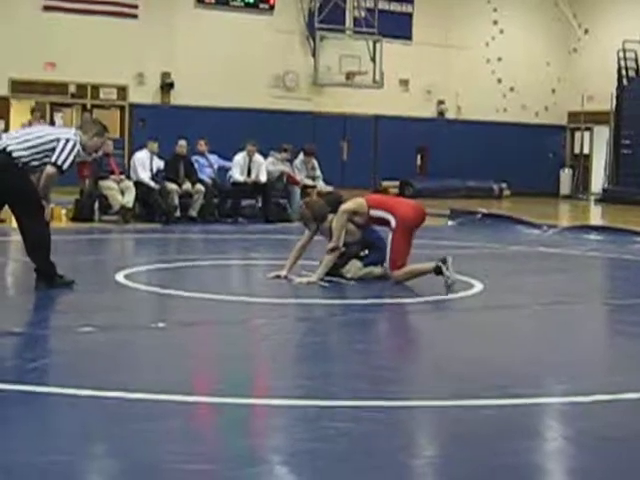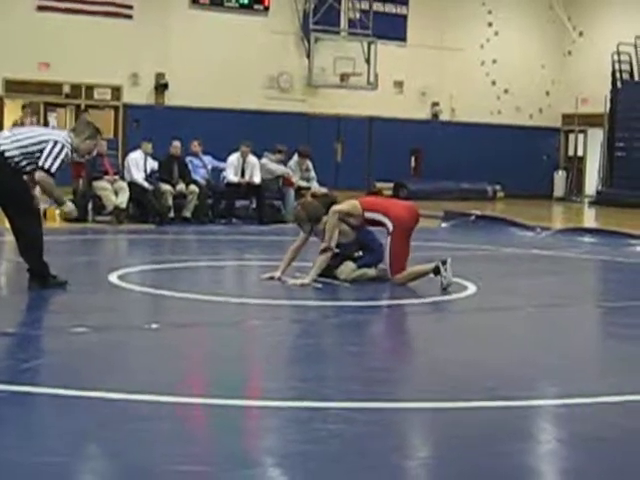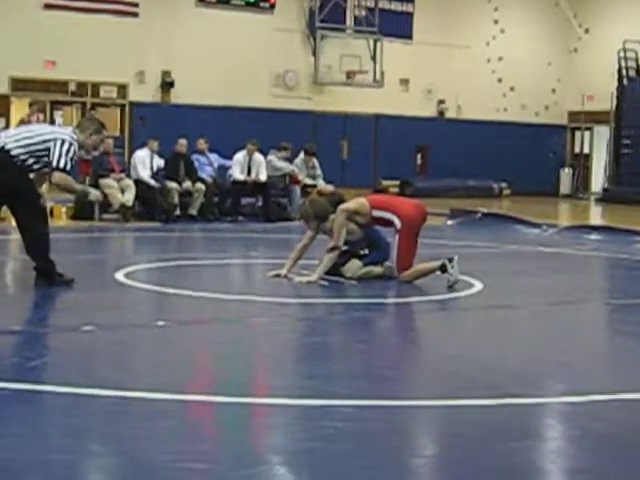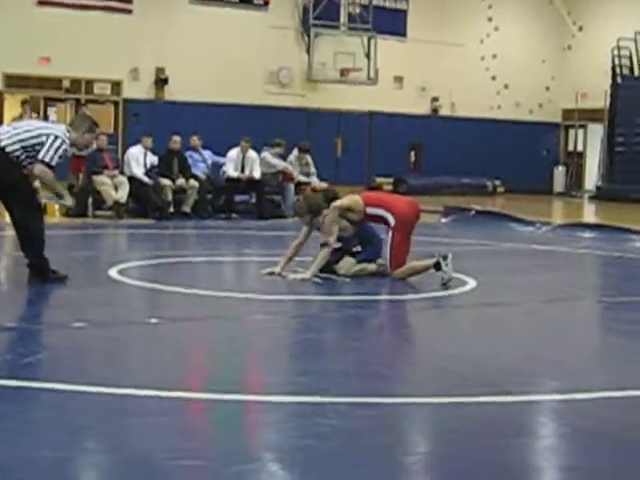
dt=0.4s
person 1, frame 1
left shoulder: (345, 210)
right shoulder: (356, 204)
left elbow: (335, 248)
left wrist: (316, 277)
left hip: (404, 217)
right hip: (415, 209)
left knee: (397, 275)
left ankle: (438, 267)
person 1, frame 2
left shoulder: (335, 213)
right shoulder: (340, 210)
left elbow: (327, 249)
left wrist: (309, 278)
left hip: (400, 219)
right hip: (409, 210)
left knee: (398, 278)
left ankle: (437, 268)
person 1, frame 3
left shoulder: (342, 212)
right shoulder: (333, 216)
left elbow: (335, 248)
left wrist: (315, 276)
left hip: (407, 217)
left knee: (403, 276)
left ankle: (443, 265)
person 1, frame 4
left shoulder: (336, 208)
left elbow: (328, 244)
left wrist: (310, 273)
left hip: (401, 215)
right hip: (409, 206)
left knee: (396, 273)
left ankle: (436, 263)
person 2, frame 1
left shoulder: (64, 137)
right shoulder: (72, 142)
right elbow: (50, 172)
left wrist: (40, 197)
right wrist: (44, 200)
right knee: (36, 218)
right ankle: (47, 275)
person 2, frame 2
left shoulder: (56, 139)
right shoulder: (62, 144)
left elbow: (34, 173)
right elbow: (41, 176)
left wrist: (28, 196)
right wrist: (63, 203)
right knee: (29, 218)
right ankle: (40, 276)
person 2, frame 3
left shoulder: (62, 136)
right shoulder: (68, 142)
left elbow: (43, 171)
right elbow: (58, 178)
left wrist: (33, 195)
right wrist: (87, 191)
right knee: (34, 216)
right ankle: (46, 274)
person 2, frame 4
left shoulder: (54, 131)
right shoulder: (61, 139)
right elbow: (40, 171)
left wrist: (29, 191)
right wrist: (64, 195)
right knee: (30, 211)
right ankle: (40, 271)
